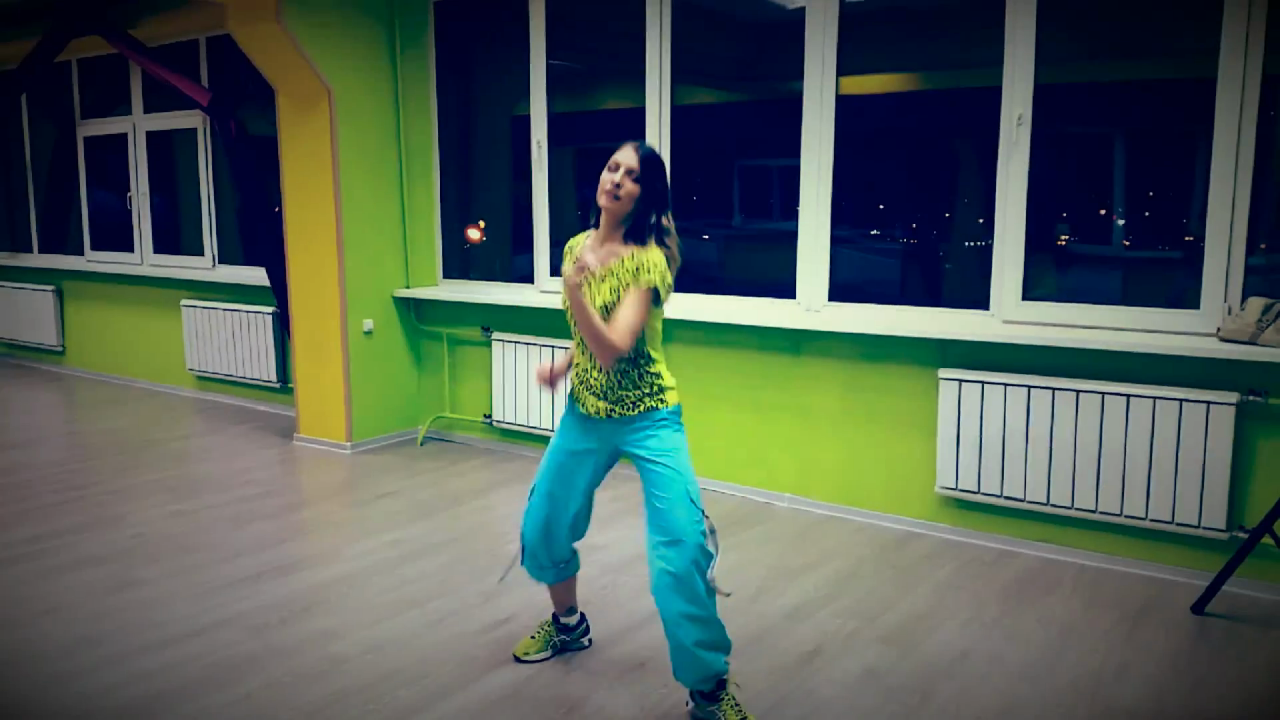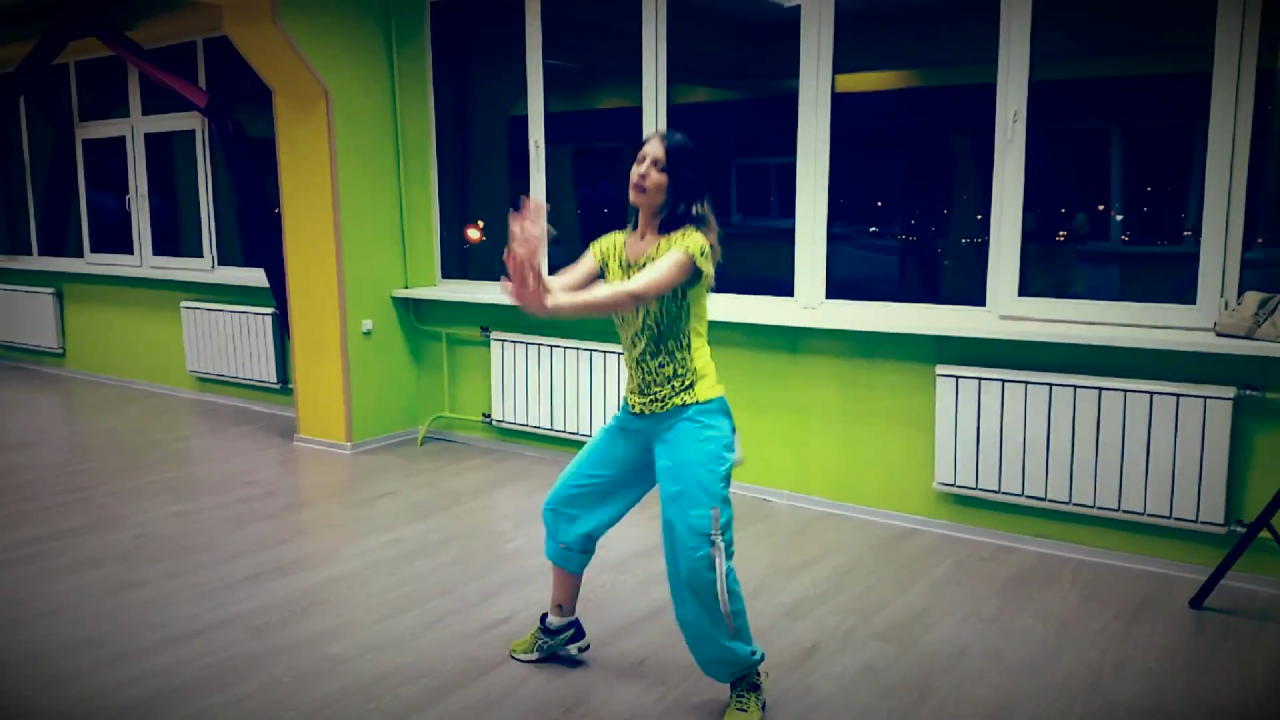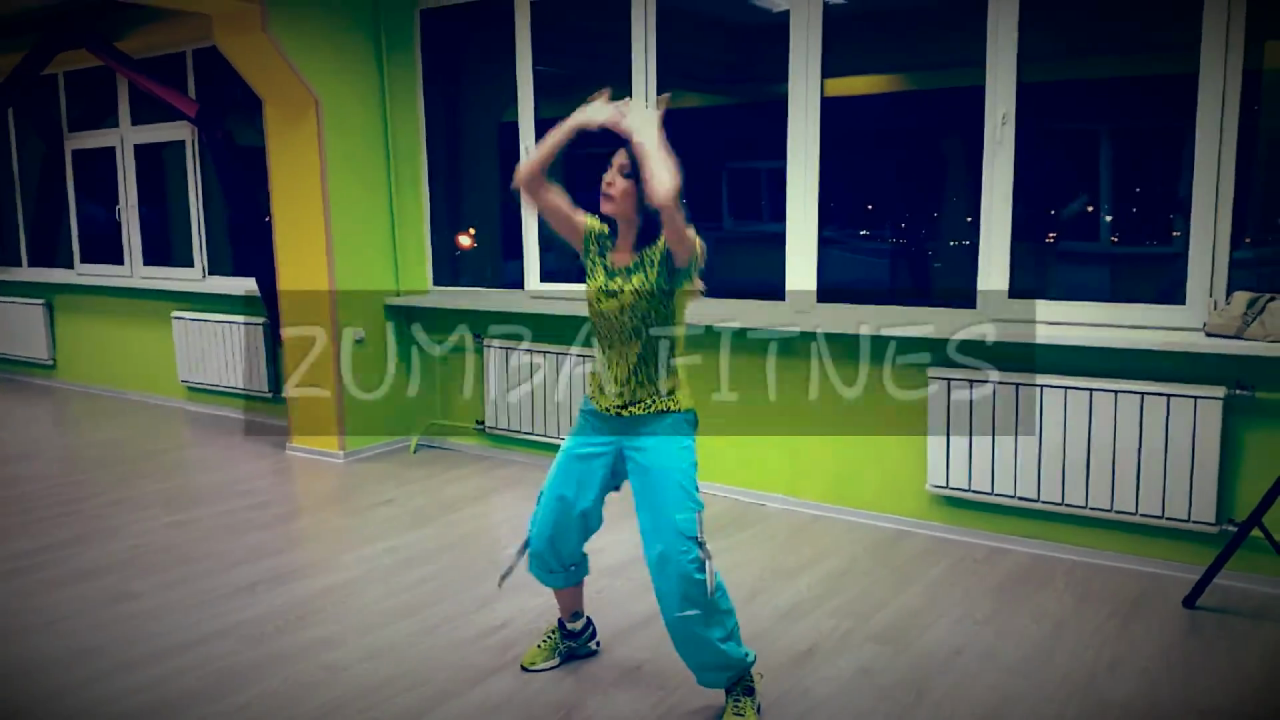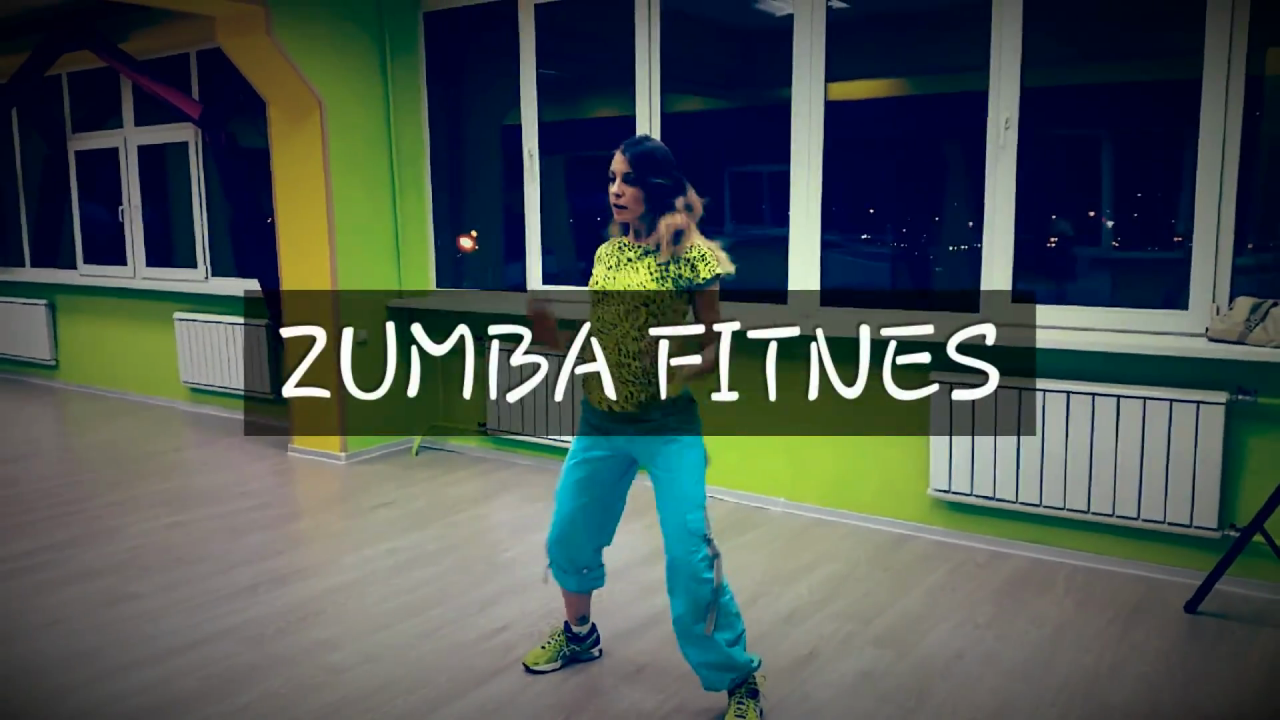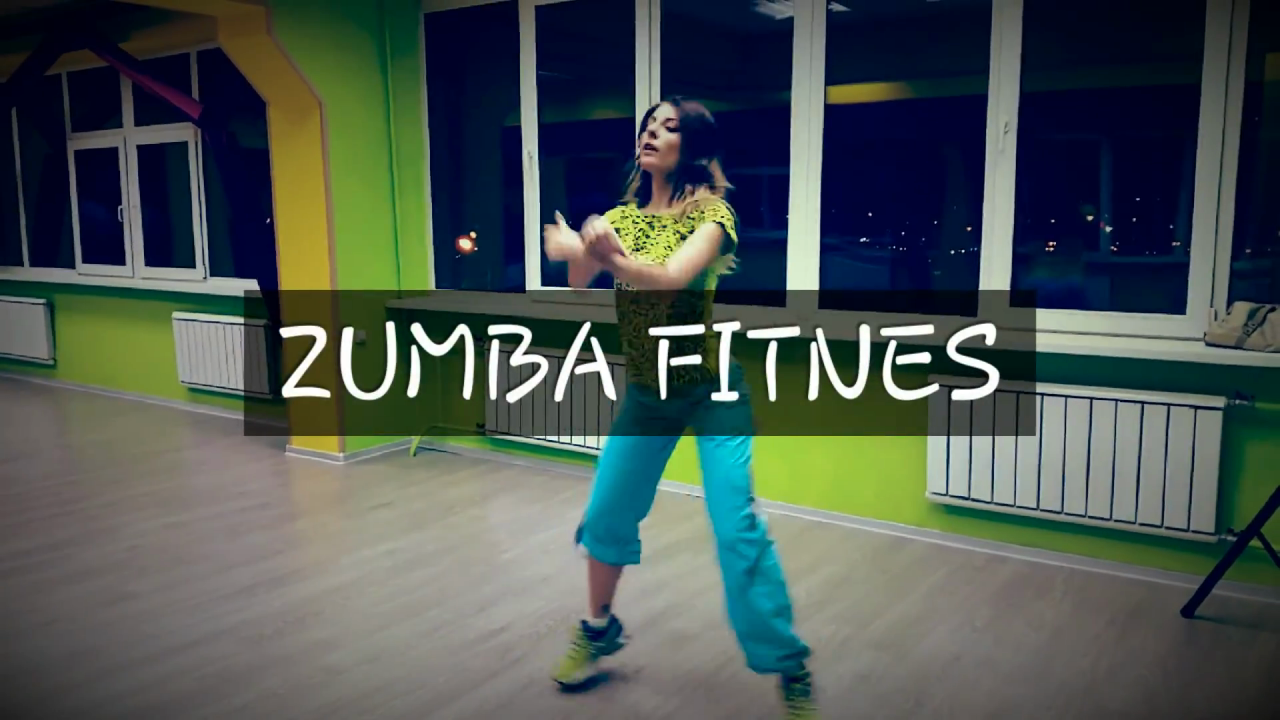
dt=0.5s
person 1, frame 1
left shoulder: (650, 259)
right shoulder: (574, 247)
left elbow: (615, 350)
left wrist: (583, 303)
right wrist: (564, 364)
left hip: (650, 420)
right hip: (584, 416)
left knee: (682, 540)
right knee: (542, 532)
right ankle: (568, 623)
person 1, frame 2
left shoulder: (691, 243)
right shoulder: (608, 246)
left elbow: (632, 294)
right elbow: (557, 293)
left wrist: (548, 305)
right wrist: (528, 258)
left hip: (693, 418)
right hip: (635, 418)
left knee: (695, 554)
right knee: (567, 506)
right ankle: (561, 626)
person 1, frame 3
left shoulder: (673, 252)
right shoulder: (593, 238)
left elbow: (668, 191)
right elbow: (529, 183)
left wrist: (645, 134)
right wrist: (582, 120)
left hip: (661, 427)
right hip: (597, 420)
left knee: (676, 559)
right knee: (549, 538)
right ankle: (574, 629)
person 1, frame 4
left shoulder: (693, 256)
right shoulder: (608, 251)
left elbow: (721, 346)
left wrist: (688, 367)
right wrist: (553, 337)
left hip: (669, 422)
right hip: (601, 420)
left knee: (689, 555)
right knee: (570, 537)
right ankle: (578, 633)
person 1, frame 5
left shoulder: (710, 213)
right shoulder: (618, 217)
left elbow: (669, 279)
right elbow: (579, 277)
left wrist: (611, 257)
right wrist: (580, 251)
left hip: (712, 390)
right hip: (644, 394)
left knee: (735, 528)
right knee: (607, 514)
left ankle: (790, 669)
right ankle: (598, 630)
